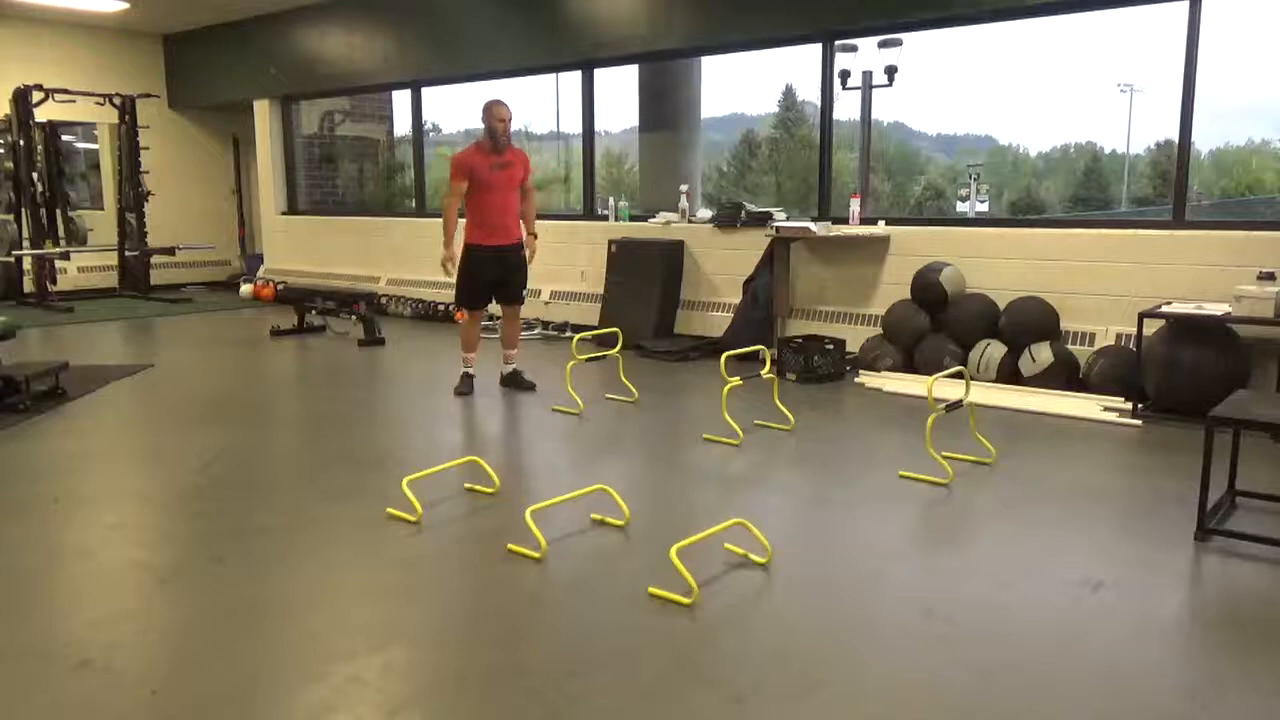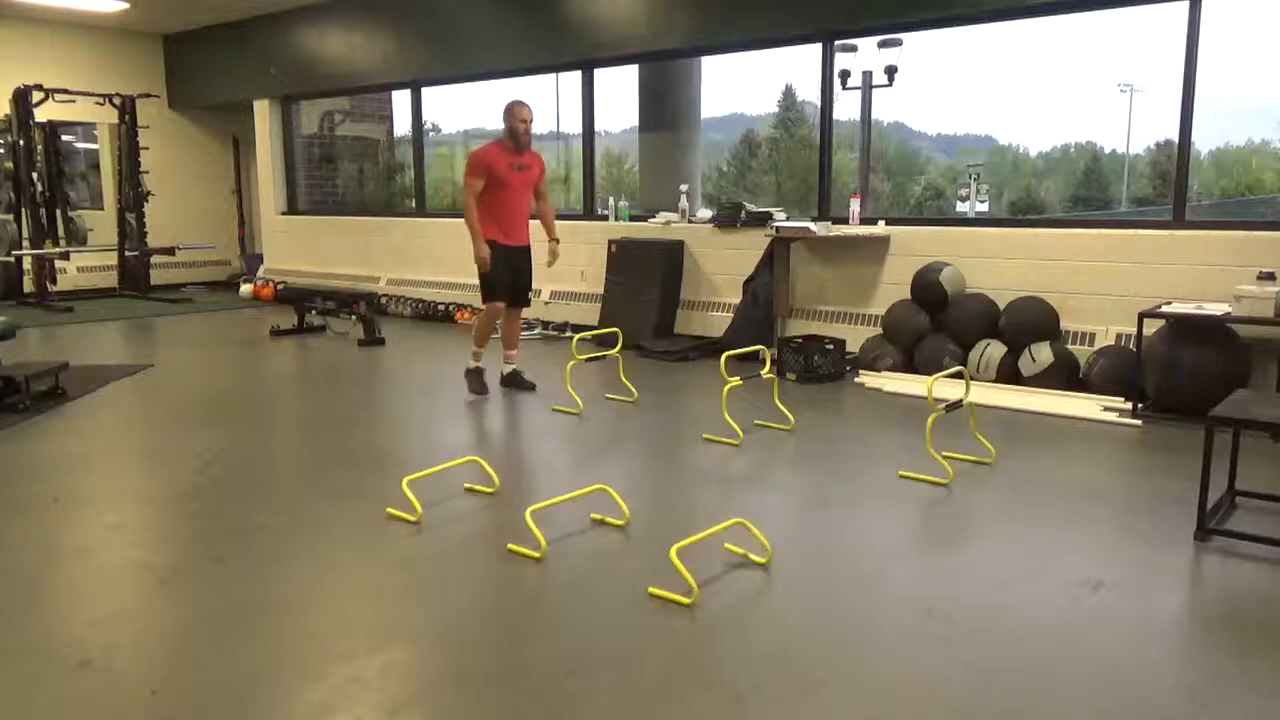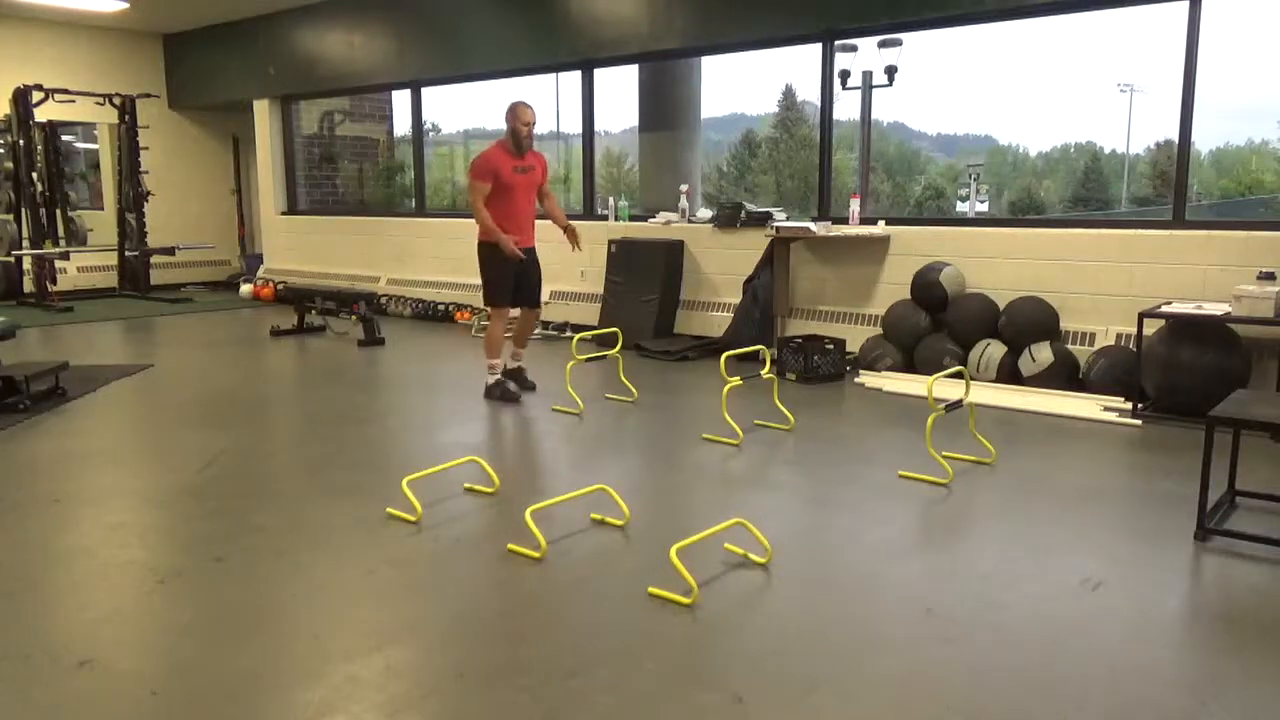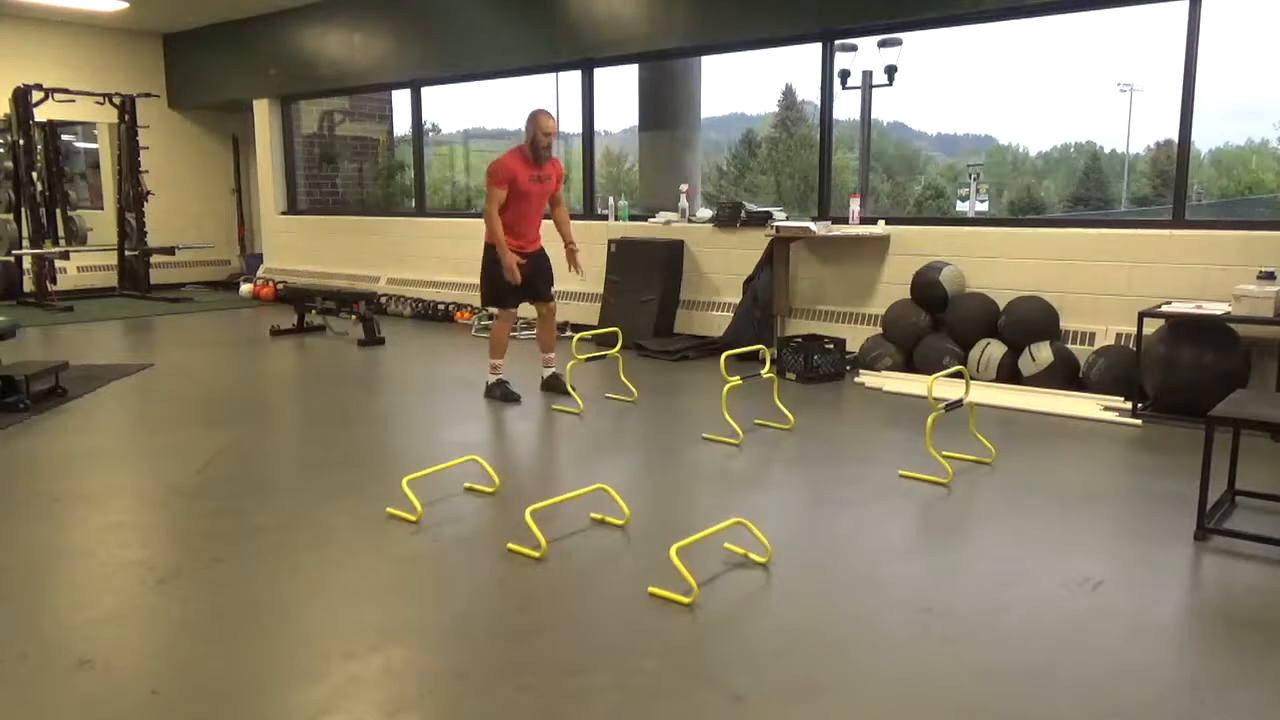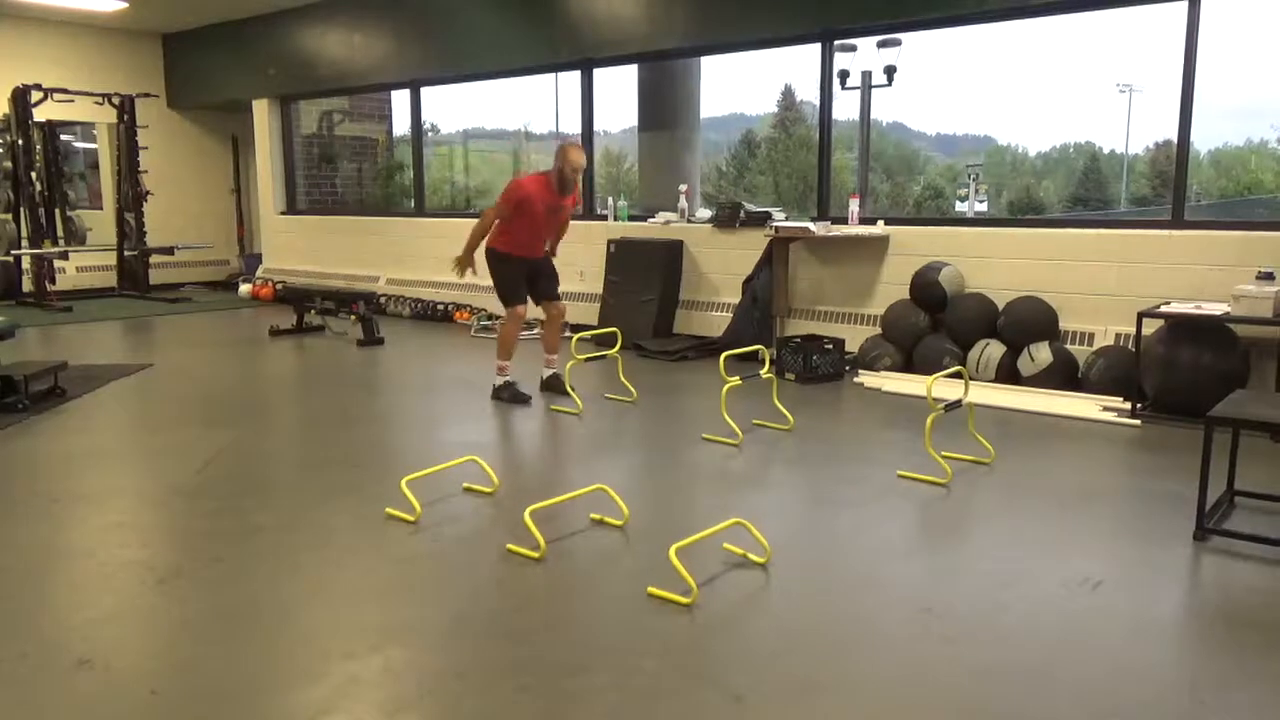
dt=0.3s
person 1, frame 1
left shoulder: (520, 158)
right shoulder: (466, 159)
left elbow: (527, 196)
right elbow: (452, 202)
left wrist: (531, 233)
right wrist: (448, 246)
left hip: (514, 246)
right hip: (479, 248)
left knee: (513, 309)
right knee: (474, 312)
left ankle: (510, 370)
right ankle: (467, 373)
person 1, frame 2
left shoulder: (535, 160)
right shoulder: (484, 156)
left elbow: (543, 200)
right elbow: (469, 200)
left wrist: (552, 238)
right wrist: (478, 243)
left hip: (521, 246)
right hip: (493, 245)
left knee: (515, 310)
right knee: (495, 306)
left ankle: (509, 370)
right ankle: (475, 364)
person 1, frame 3
left shoulder: (538, 160)
right shoulder: (487, 160)
left elbow: (546, 197)
right elbow: (476, 204)
left wrist: (565, 226)
right wrist: (499, 238)
left hip: (526, 246)
right hip: (496, 247)
left knee: (531, 310)
right knee: (500, 312)
left ankle: (513, 365)
right ankle: (493, 380)
person 1, frame 4
left shoulder: (554, 167)
right shoulder: (505, 166)
left elbow: (558, 205)
right elbow: (491, 212)
left wrist: (569, 243)
right wrist: (504, 254)
left hip: (534, 250)
right hip: (504, 251)
left knee: (547, 310)
right knee: (507, 313)
left ankle: (549, 374)
right ankle: (494, 381)
person 1, frame 5
left shoulder: (573, 194)
right shoulder: (526, 187)
right elbow: (489, 218)
left wrist: (551, 254)
right wrist: (467, 254)
left hip: (537, 257)
right hip: (505, 254)
left knee: (557, 311)
right knee: (518, 312)
left ankle: (550, 374)
right ankle: (501, 382)
